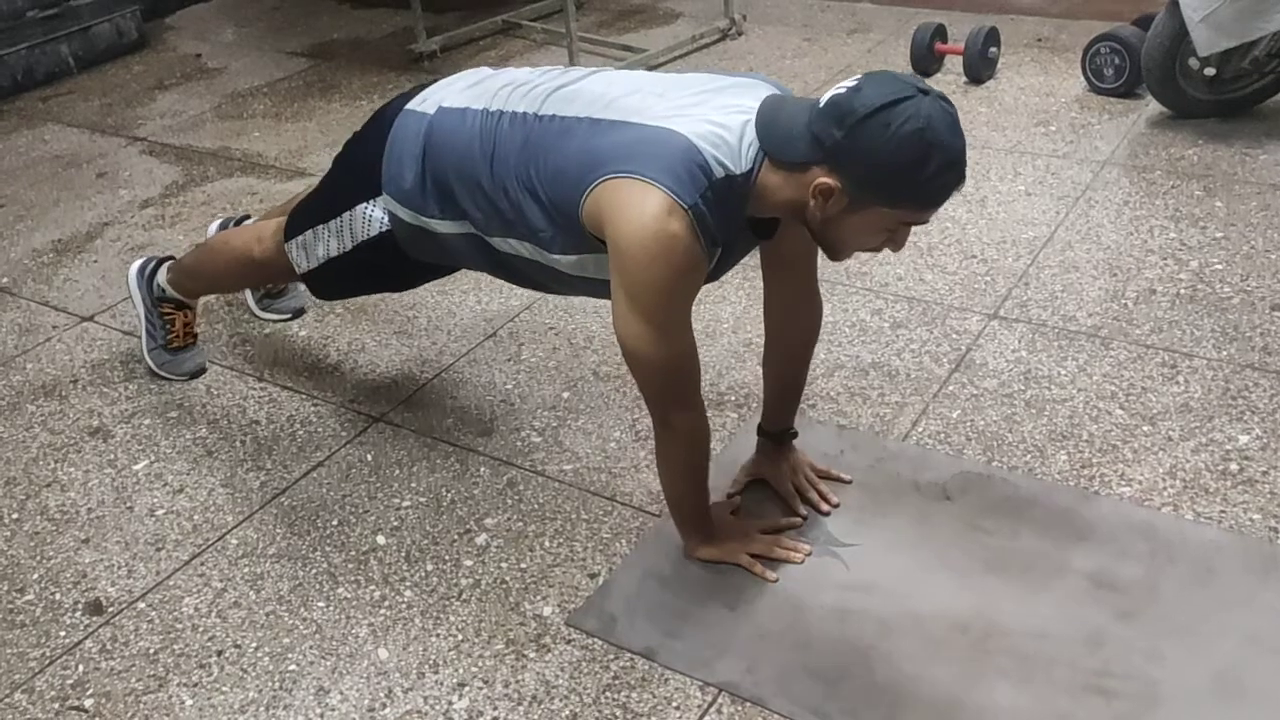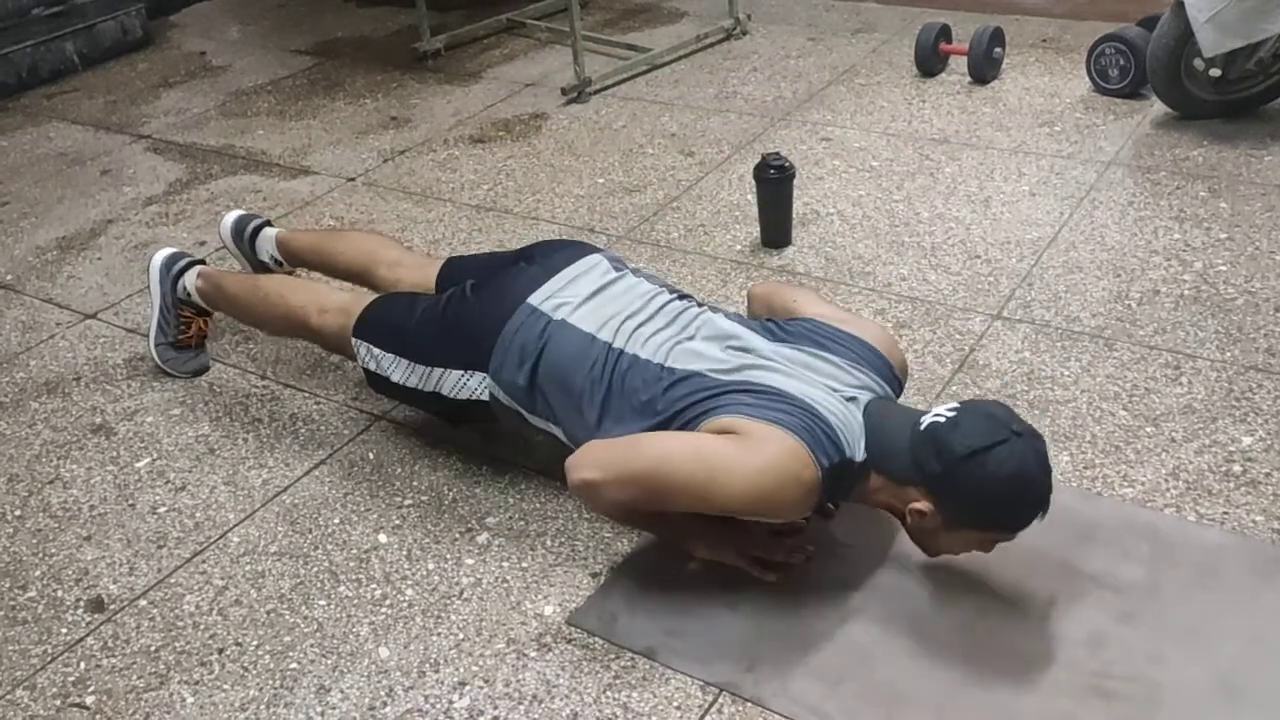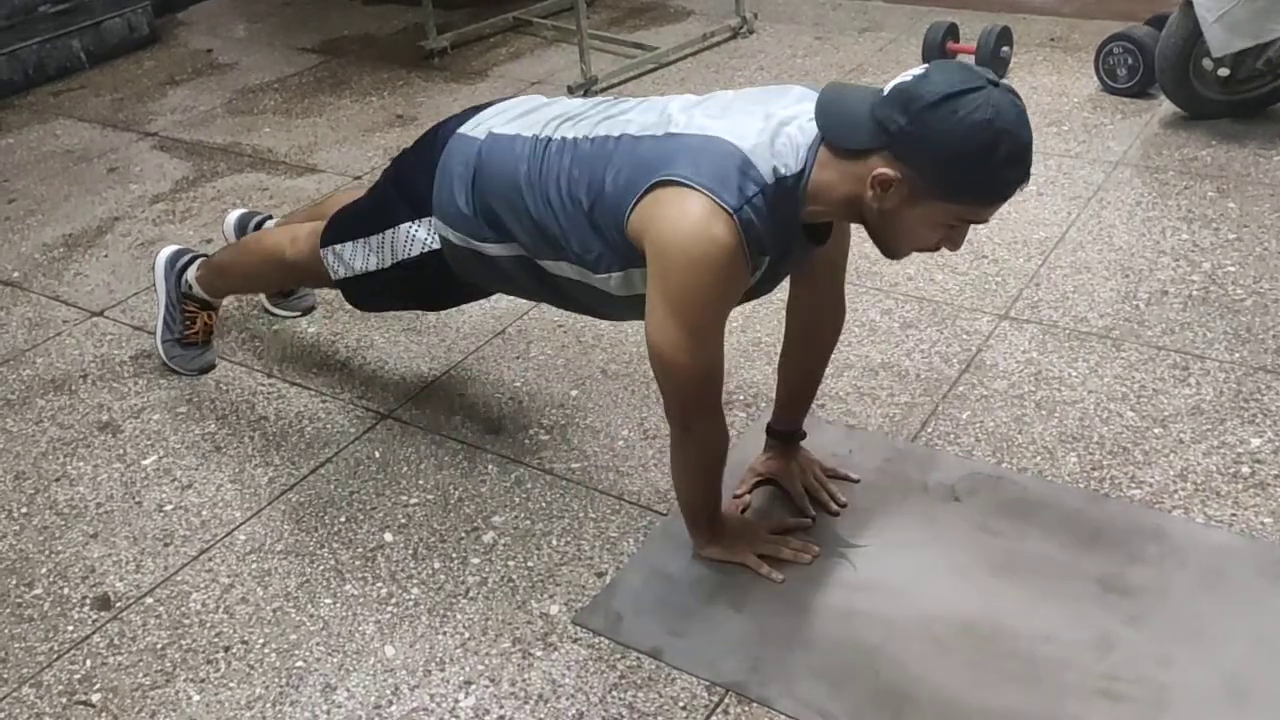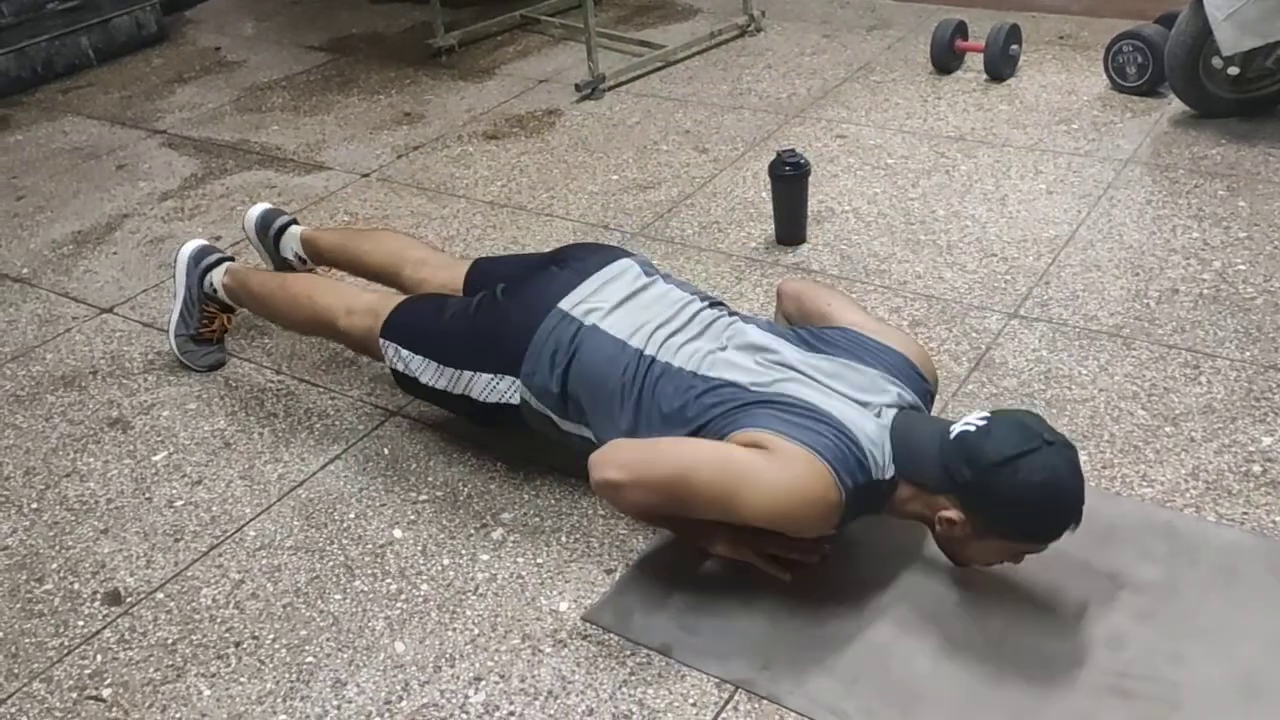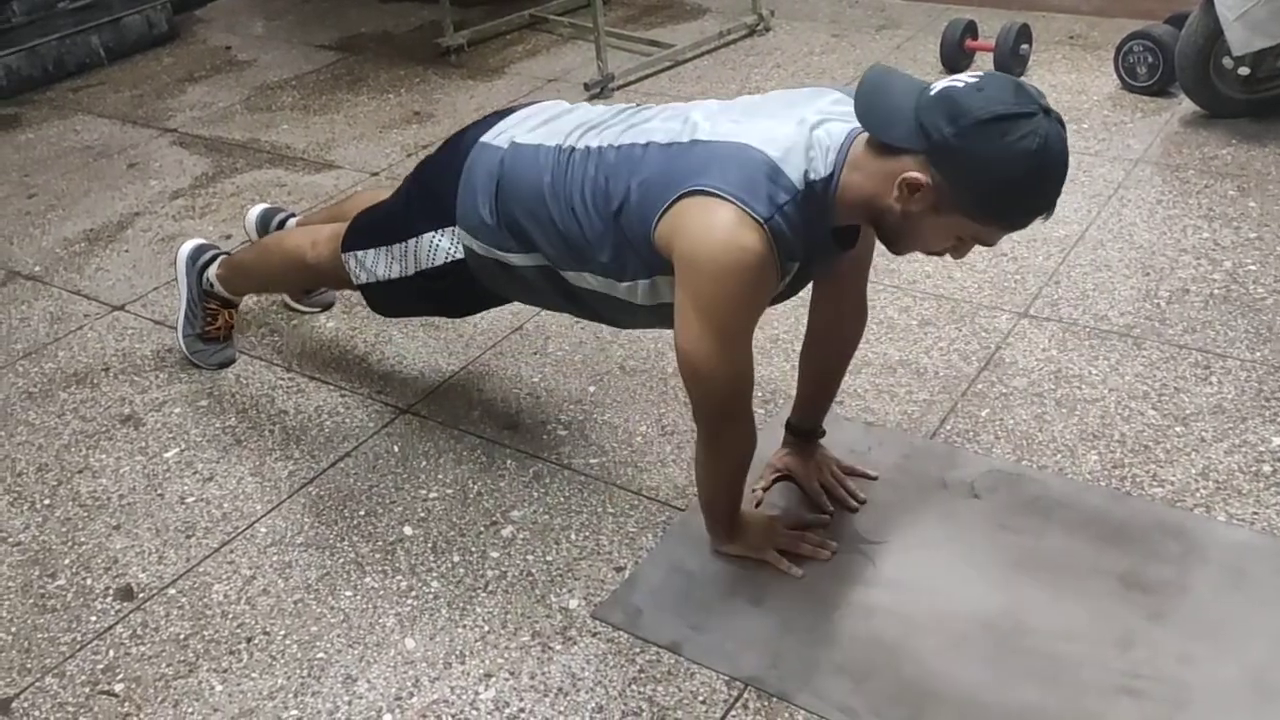
dt=1s
person 1, frame 1
left shoulder: (796, 137)
right shoulder: (661, 220)
left elbow: (794, 301)
right elbow: (674, 409)
left wrist: (777, 442)
right wrist: (703, 533)
left hip: (491, 121)
right hip: (422, 163)
left knee: (320, 226)
right knee: (288, 251)
left ankle: (242, 232)
right ankle: (166, 283)
person 1, frame 2
left shoulder: (876, 358)
right shoulder: (783, 475)
left elbow: (768, 293)
right elbow: (591, 470)
right wrist: (705, 536)
left hip: (583, 281)
right hip: (516, 347)
left knee: (411, 276)
right knee: (343, 322)
left ankle: (265, 237)
right ankle: (192, 282)
person 1, frame 3
left shoulder: (839, 137)
right shoulder: (706, 225)
left elbow: (818, 303)
right elbow: (693, 412)
left wrist: (786, 443)
right wrist: (712, 531)
left hip: (532, 144)
right hip: (464, 192)
left knee: (364, 223)
right knee: (323, 256)
left ankle: (262, 224)
right ankle: (196, 276)
person 1, frame 4
left shoulder: (907, 369)
right shoulder: (807, 491)
left elbow: (797, 290)
right elbow: (614, 467)
right wrist: (720, 534)
left hip: (617, 286)
right hip: (549, 350)
left knee: (438, 277)
right knee: (371, 321)
left ankle: (291, 235)
right ankle: (220, 277)
person 1, frame 5
left shoulder: (868, 137)
right shoulder: (735, 233)
left elbow: (841, 300)
right elbow: (721, 414)
left wrist: (804, 443)
right wrist: (729, 529)
left hip: (555, 141)
right hip: (488, 199)
left knee: (383, 223)
right knee: (341, 258)
left ankle: (287, 219)
right ankle: (216, 274)
